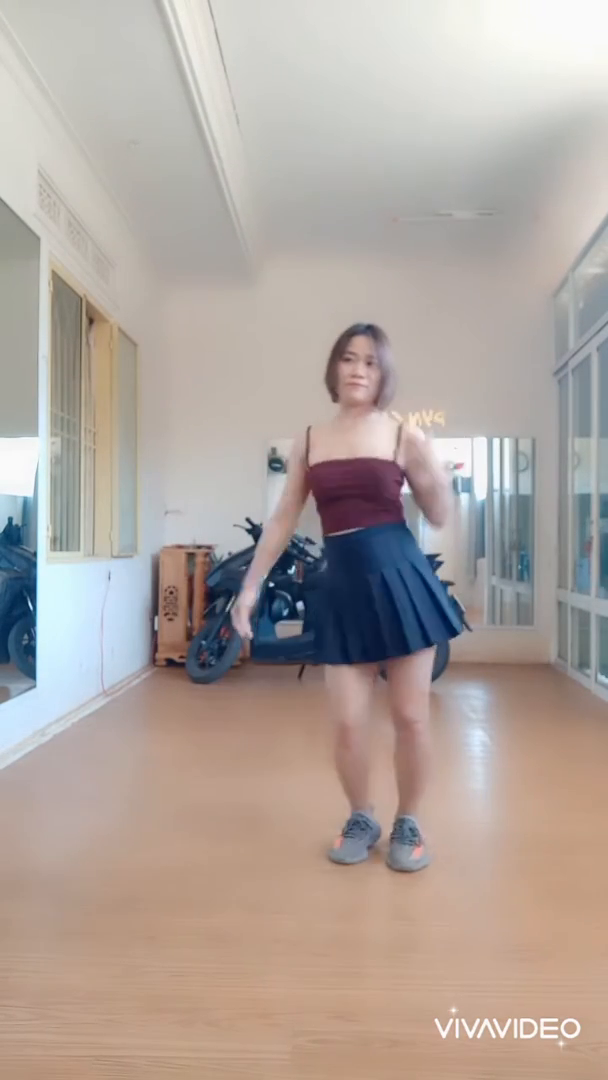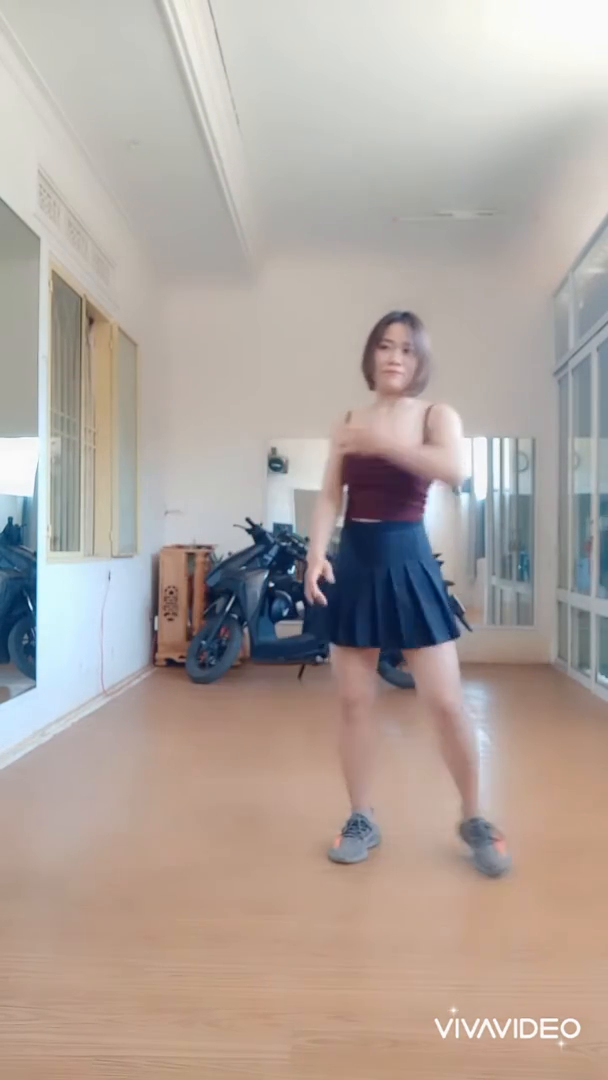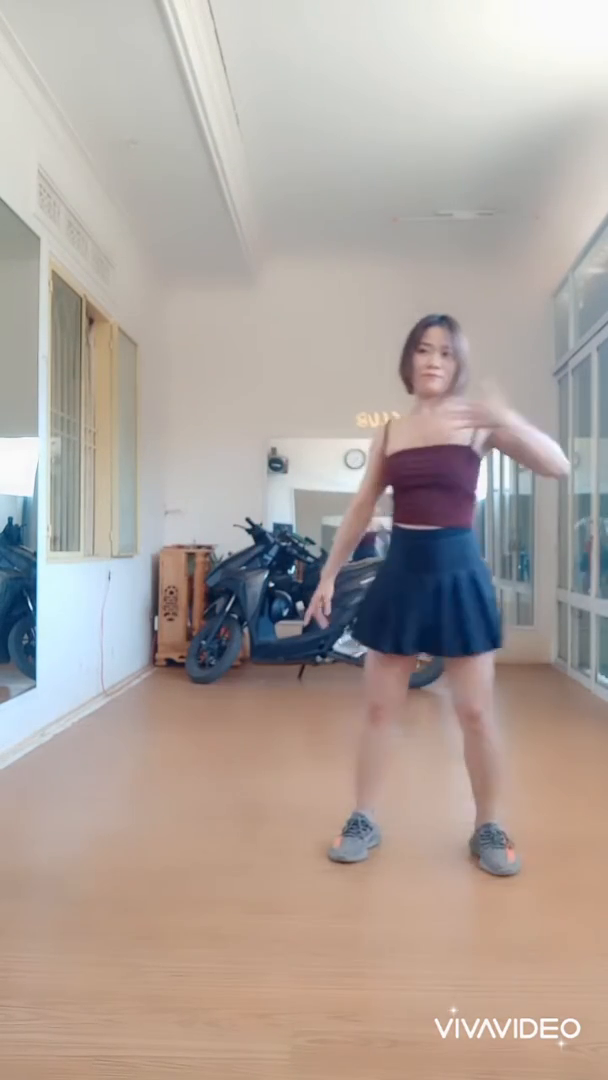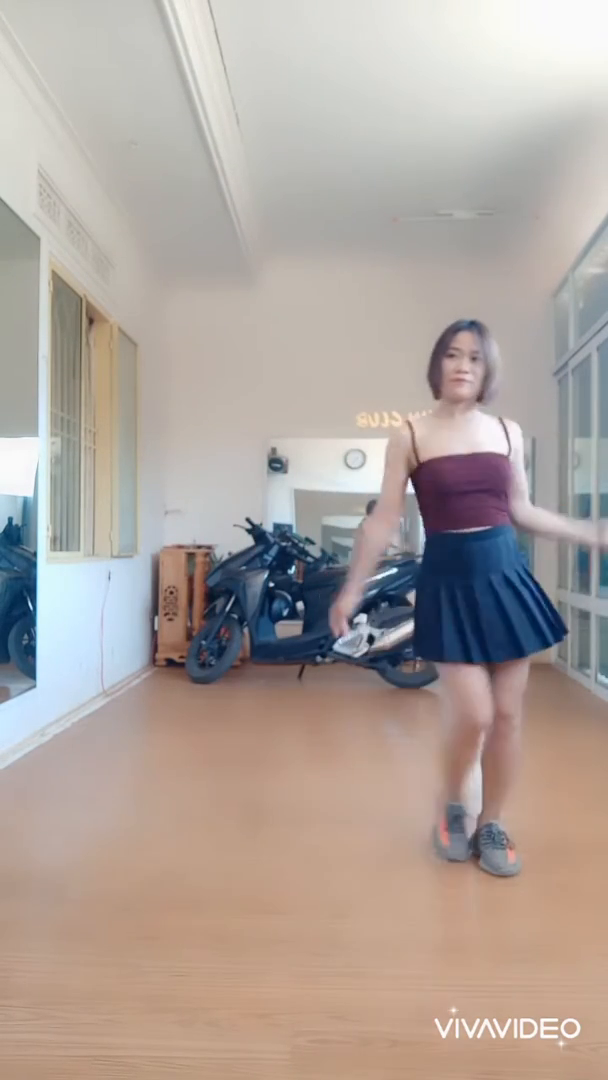
dt=0.3s
person 1, frame 1
left shoulder: (402, 434)
right shoulder: (310, 439)
left elbow: (440, 517)
right elbow: (284, 518)
left wrist: (434, 476)
right wrist: (250, 584)
left hip: (402, 579)
right hip: (346, 585)
left knee: (411, 715)
right knee: (349, 721)
left ankle: (406, 823)
right ankle: (362, 819)
person 1, frame 2
left shoulder: (437, 416)
right shoulder: (350, 424)
left elbow: (455, 471)
right elbow: (329, 498)
left wrist: (383, 444)
right wrist: (316, 556)
left hip: (408, 567)
right hip: (353, 570)
left knee: (446, 704)
right knee: (353, 704)
left ankle: (475, 820)
right ankle: (362, 819)
person 1, frame 3
left shoulder: (480, 422)
right shoulder: (390, 433)
left elbow: (557, 466)
right elbow: (361, 510)
left wrist: (510, 422)
right wrist: (327, 577)
left hip: (459, 575)
right hip: (401, 574)
left knee: (476, 714)
right knee: (379, 705)
left ankle: (488, 828)
right ankle: (362, 821)
person 1, frame 4
left shoulder: (507, 432)
right shoulder: (411, 436)
left elbow: (519, 511)
right elbow: (385, 517)
right wrist: (353, 586)
left hip: (504, 578)
right hip: (445, 581)
left knee: (507, 716)
right knee: (473, 716)
left ankle: (491, 826)
right ankle: (451, 806)
